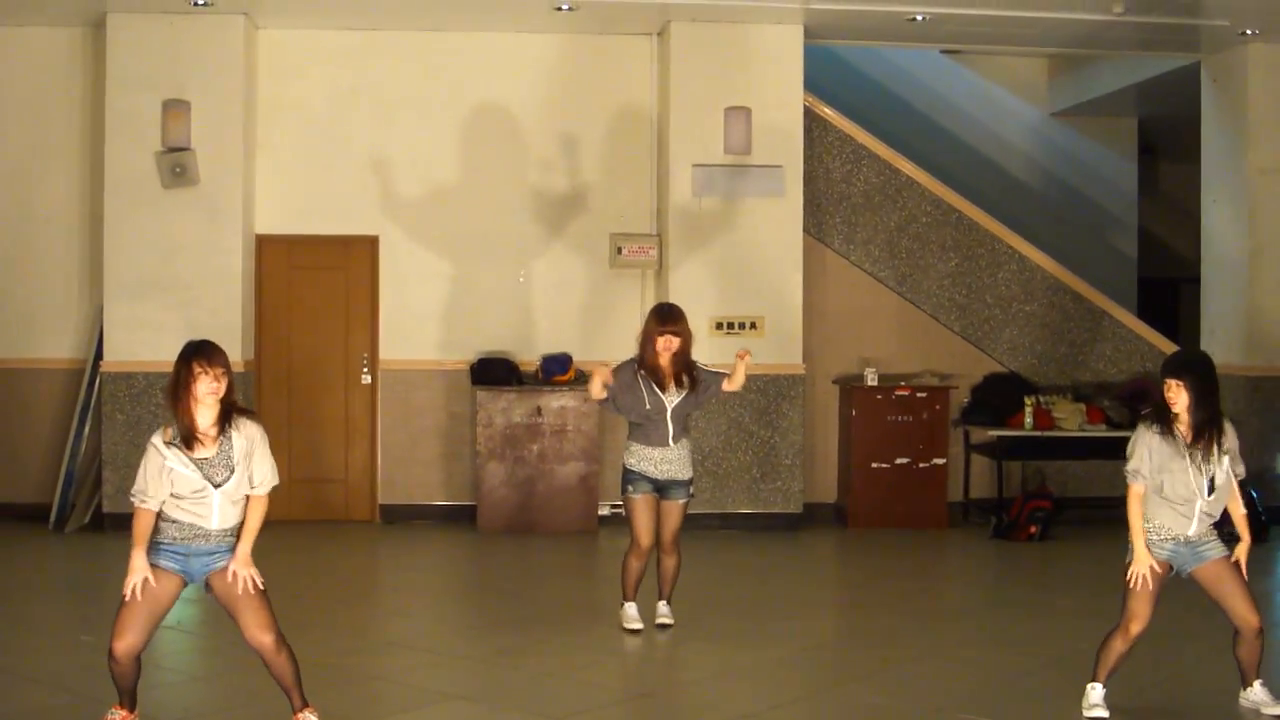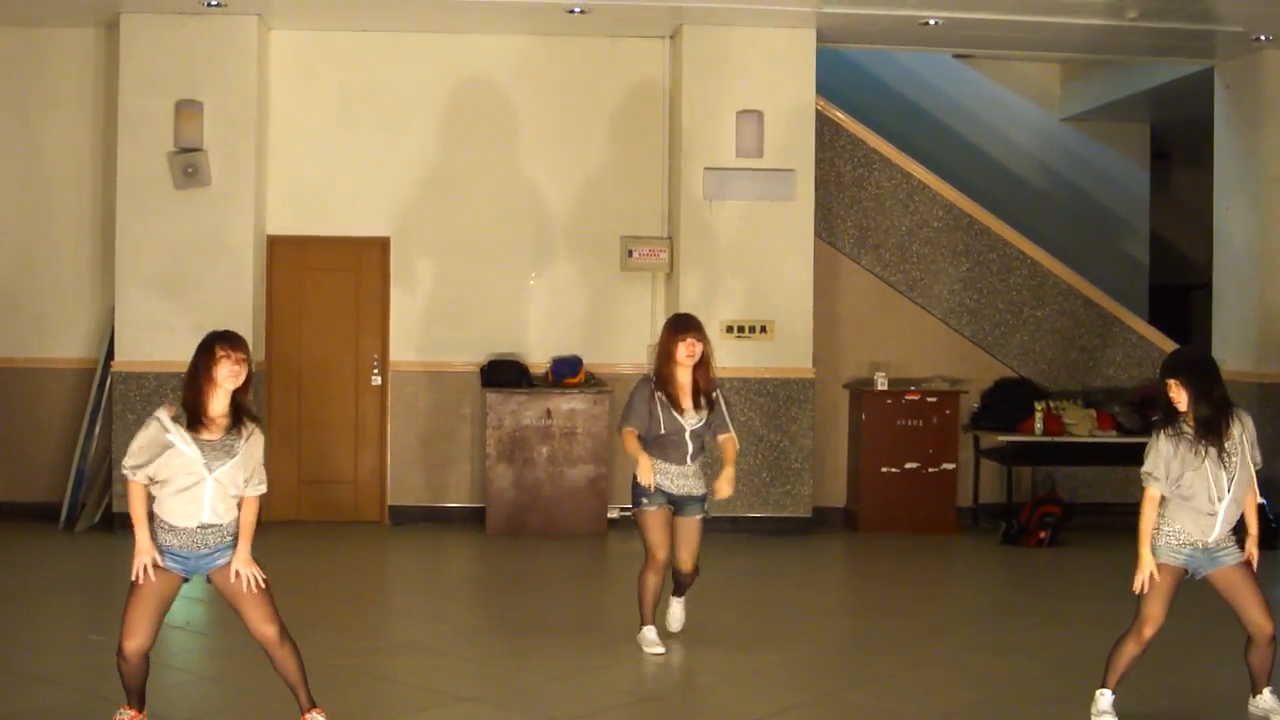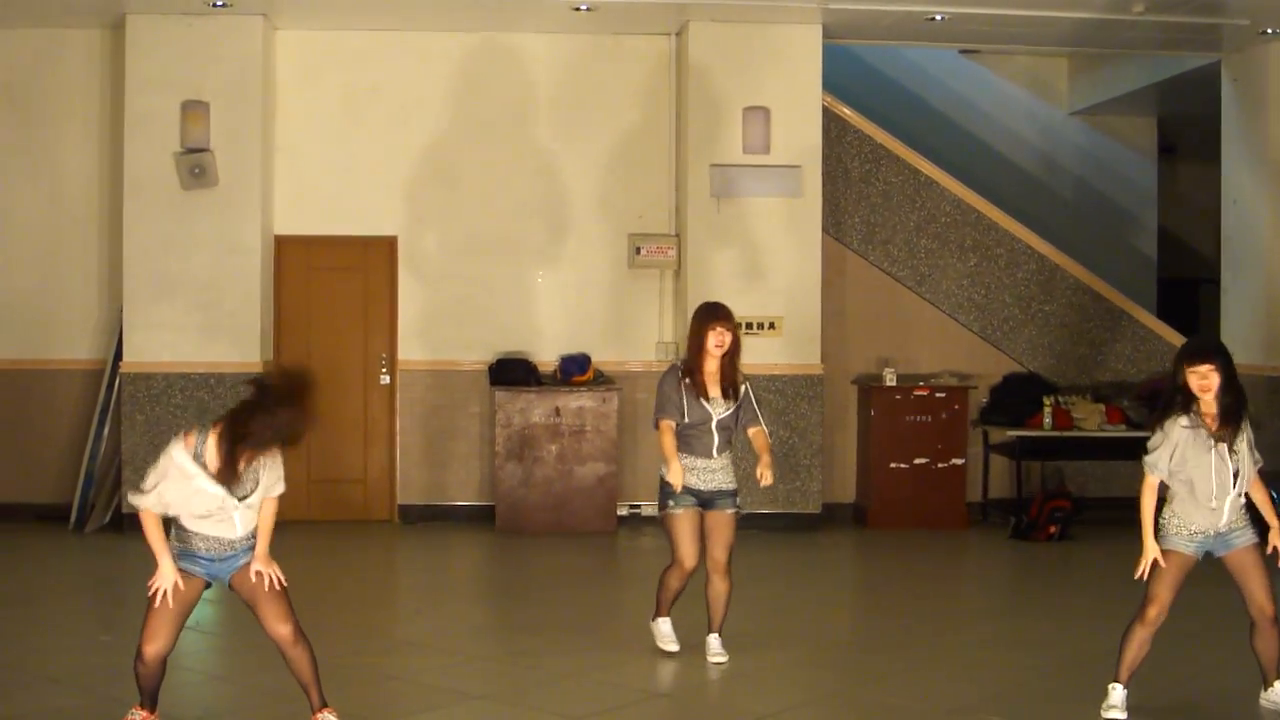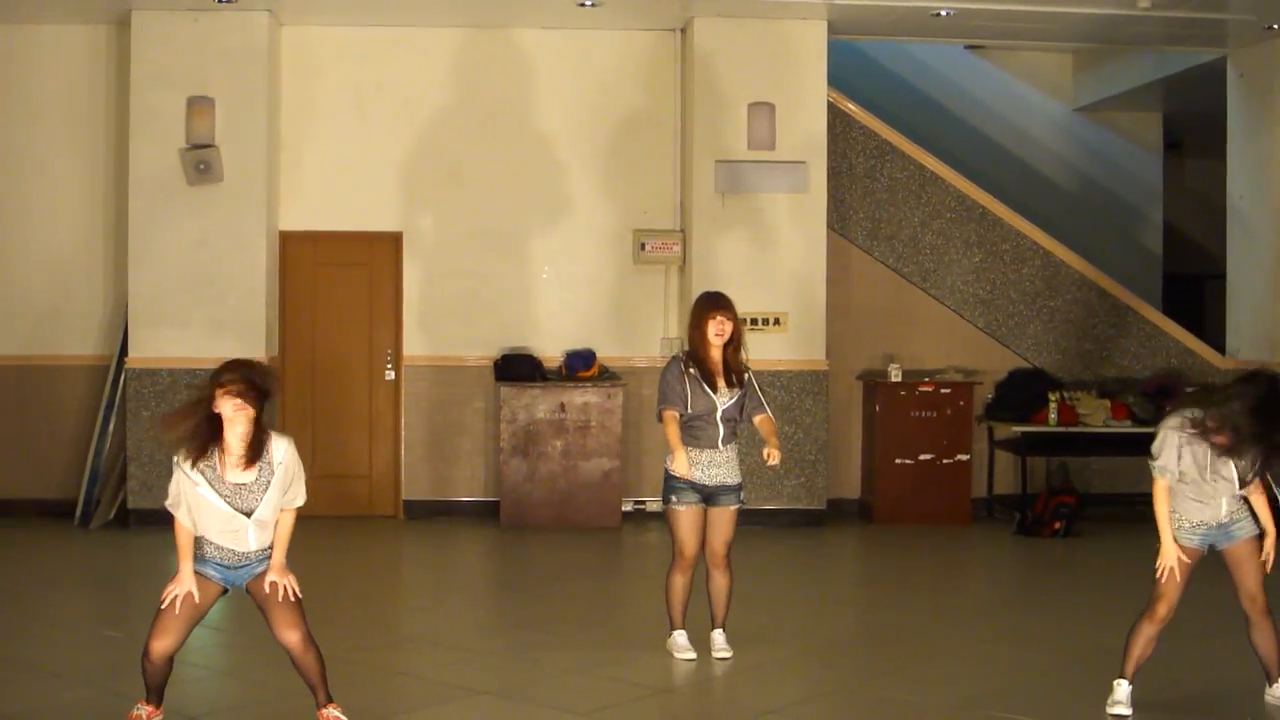
dt=0.4s
person 1, frame 1
left shoulder: (247, 431)
right shoulder: (164, 445)
left elbow: (259, 493)
right elbow: (146, 503)
left wrist: (244, 551)
right wrist: (137, 555)
left hip: (225, 550)
right hip: (170, 549)
left knee: (267, 638)
right knee: (122, 646)
person 1, frame 2
left shoulder: (248, 432)
right shoulder: (167, 423)
left elbow: (251, 493)
right elbow: (137, 477)
left wrist: (244, 549)
right wrist: (142, 539)
left hip: (224, 546)
right hip: (167, 548)
left knee: (271, 632)
right knee: (132, 645)
person 1, frame 3
left shoulder: (263, 445)
right shoulder: (184, 453)
right elbow: (148, 506)
left wrist: (262, 552)
right wrist: (165, 563)
left hip: (242, 550)
right hip: (190, 552)
left knee: (286, 631)
right knee: (151, 650)
person 1, frame 4
left shoulder: (280, 450)
right shoulder: (193, 462)
left elbow: (288, 508)
right elbow: (183, 518)
left wrist: (279, 563)
right wrist: (185, 571)
left hip: (262, 560)
right hip: (209, 559)
left knee: (295, 637)
right knee: (158, 647)
person 2, frame 1
left shoulder: (1223, 433)
right shoulder: (1152, 432)
left elbow: (1231, 488)
right elbow: (1135, 491)
left wrist: (1245, 538)
right wrist: (1139, 547)
left hip: (1203, 540)
right hip: (1156, 536)
right knee: (1133, 624)
right ankle: (1095, 690)
person 2, frame 2
left shoulder: (1240, 423)
right shoulder: (1167, 435)
left elbow: (1247, 482)
right elbow: (1152, 494)
right wrist: (1144, 551)
left hip: (1221, 544)
right hip: (1173, 540)
right knee: (1145, 629)
person 2, frame 3
left shoulder: (1238, 419)
right shoulder: (1177, 426)
right elbow: (1151, 481)
right wrist: (1148, 540)
left hip: (1235, 526)
right hip: (1184, 528)
right knee: (1152, 612)
person 2, frame 4
left shoulder: (1249, 436)
right shoulder: (1179, 428)
left elbow: (1252, 481)
right elbow: (1161, 485)
right wrist: (1167, 542)
left hip: (1237, 520)
right hip: (1187, 523)
right knee: (1161, 608)
right ankle: (1122, 686)
person 3, frame 1
left shoulder: (691, 372)
right shoulder: (633, 371)
left elbow: (733, 384)
right elbow: (597, 393)
left wrist: (741, 364)
right wrist: (598, 377)
left hip: (678, 468)
right hip: (640, 468)
left knee: (669, 544)
right knee: (642, 543)
left ankle: (664, 604)
right ankle: (628, 605)
person 3, frame 2
left shoulder: (709, 389)
right shoulder: (650, 387)
left elbow: (727, 436)
right elbow: (628, 432)
left wrist: (729, 468)
right wrist: (641, 457)
left hip: (693, 484)
right hip: (654, 483)
left knee: (686, 564)
right knee: (658, 556)
left ankle: (678, 596)
right ankle: (647, 628)
person 3, frame 3
left shoulder: (737, 382)
right shoulder: (677, 376)
left elbow: (754, 427)
right elbow: (666, 425)
left wrist: (765, 457)
right wrist: (672, 462)
left hip: (722, 483)
right hip: (681, 481)
left knee: (719, 564)
right knee: (686, 562)
left ankle: (714, 637)
right ankle: (661, 619)
person 3, frame 4
left shoulder: (739, 372)
right shoulder: (679, 367)
left elbow: (760, 414)
right elbow: (669, 415)
left wrist: (772, 440)
right wrist: (678, 451)
left hip: (726, 475)
right hip: (686, 475)
left knee: (719, 558)
right knee: (685, 557)
left ankle: (719, 632)
right ankle: (677, 633)
